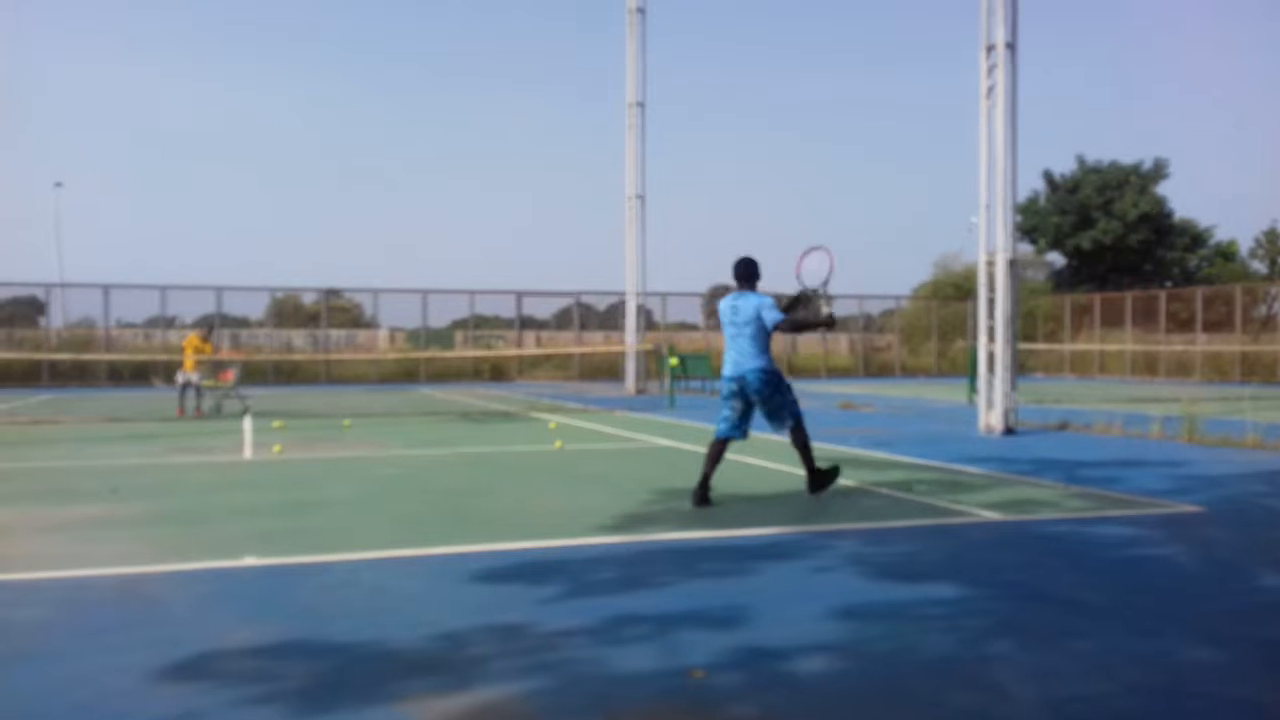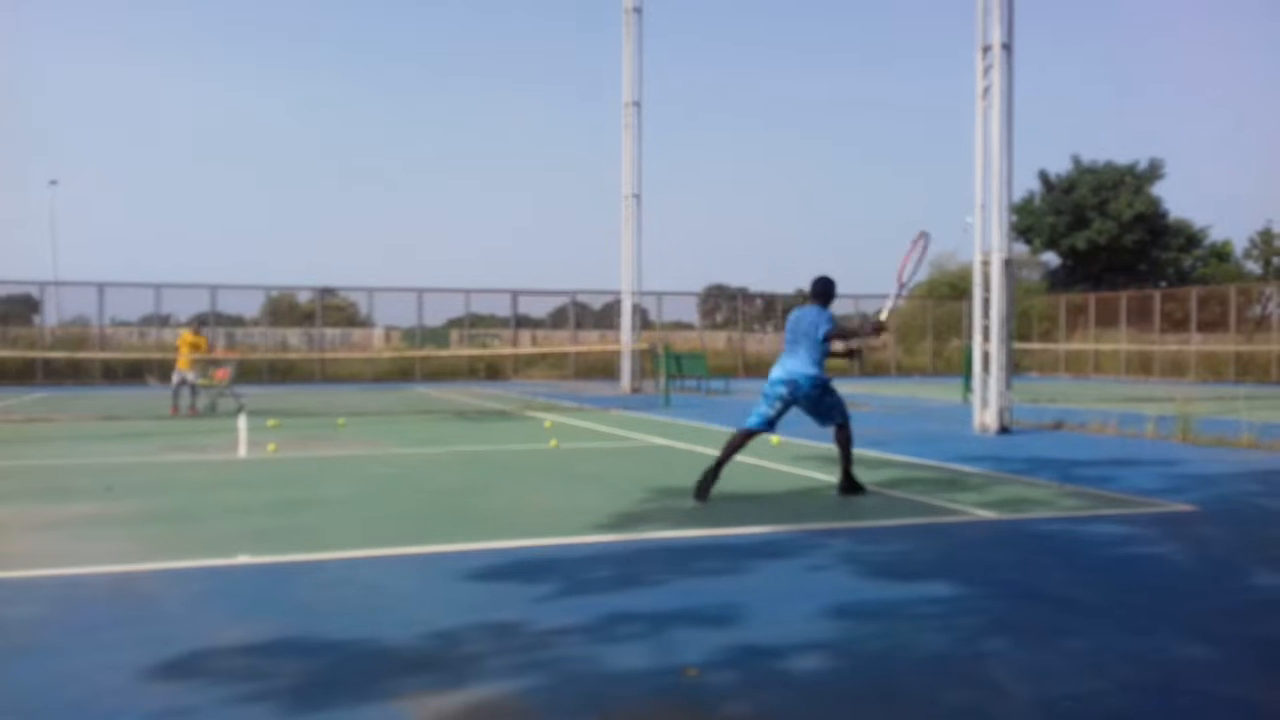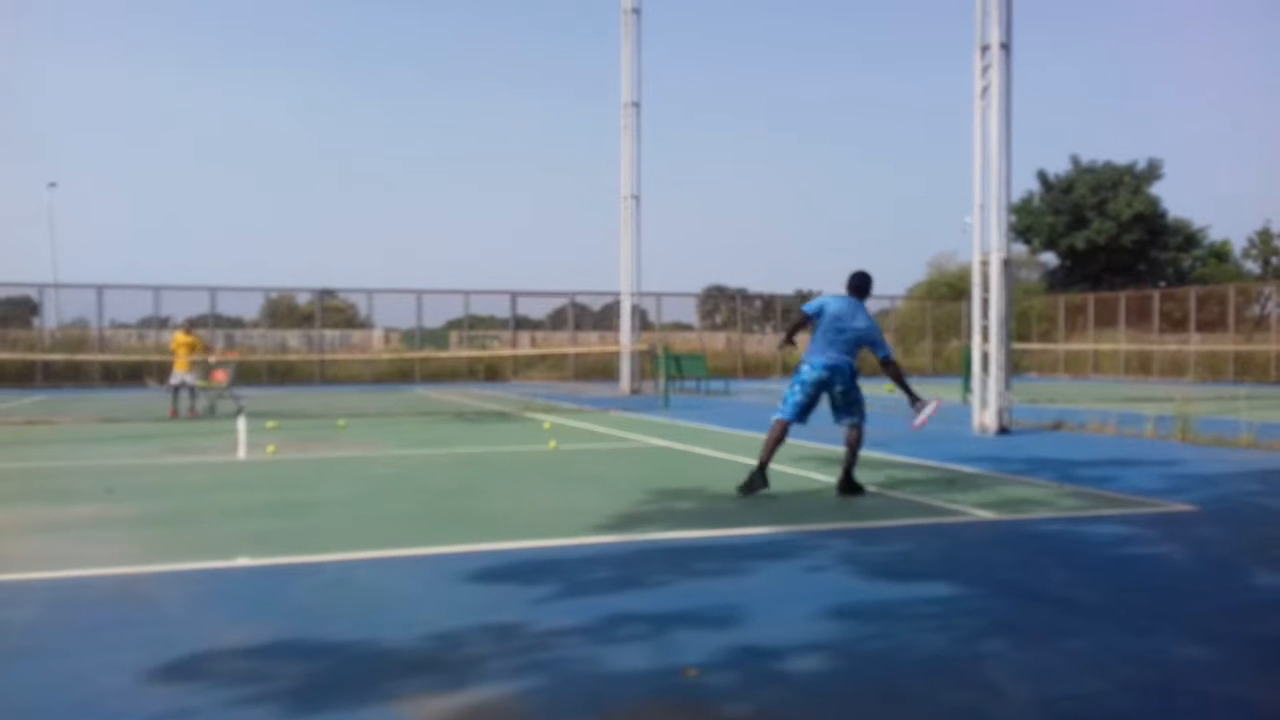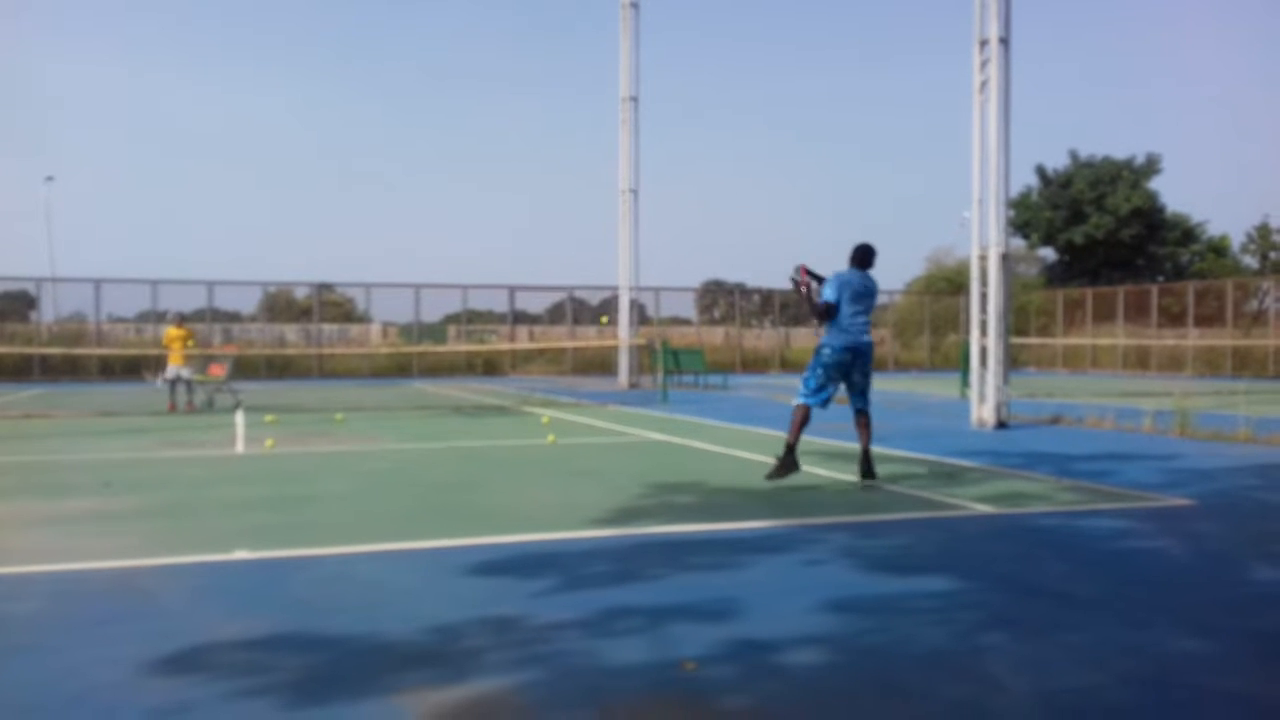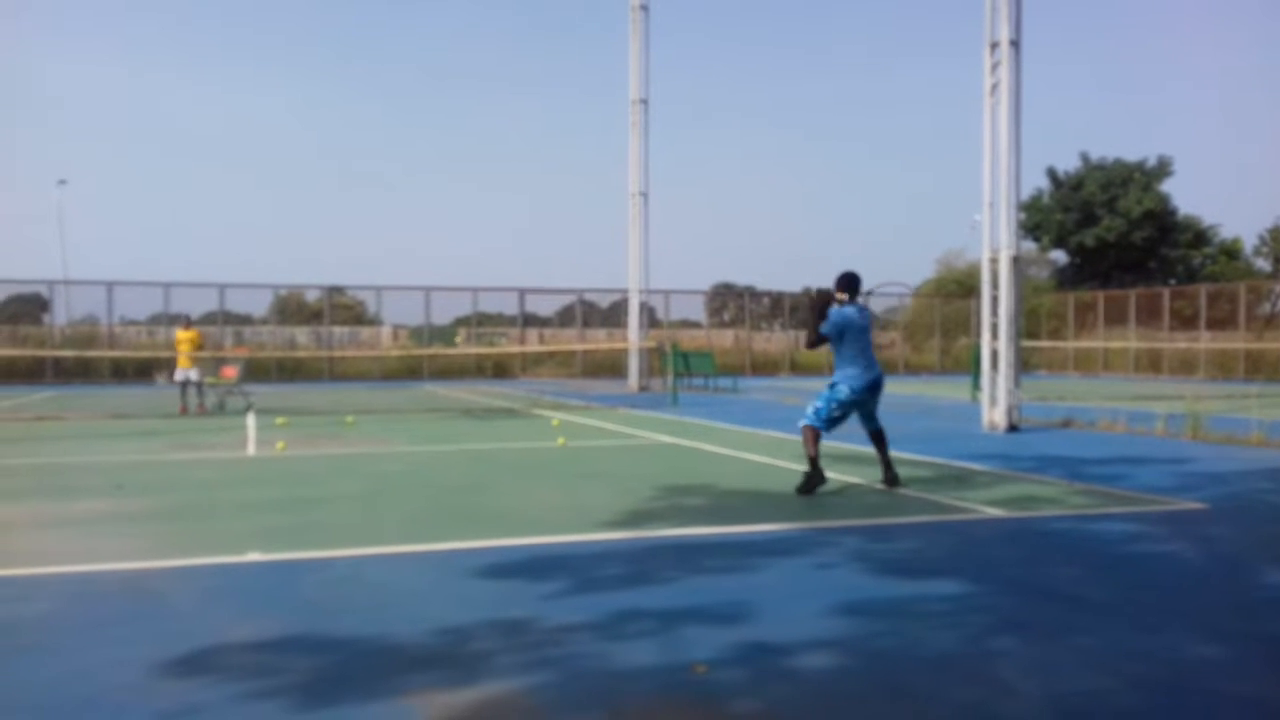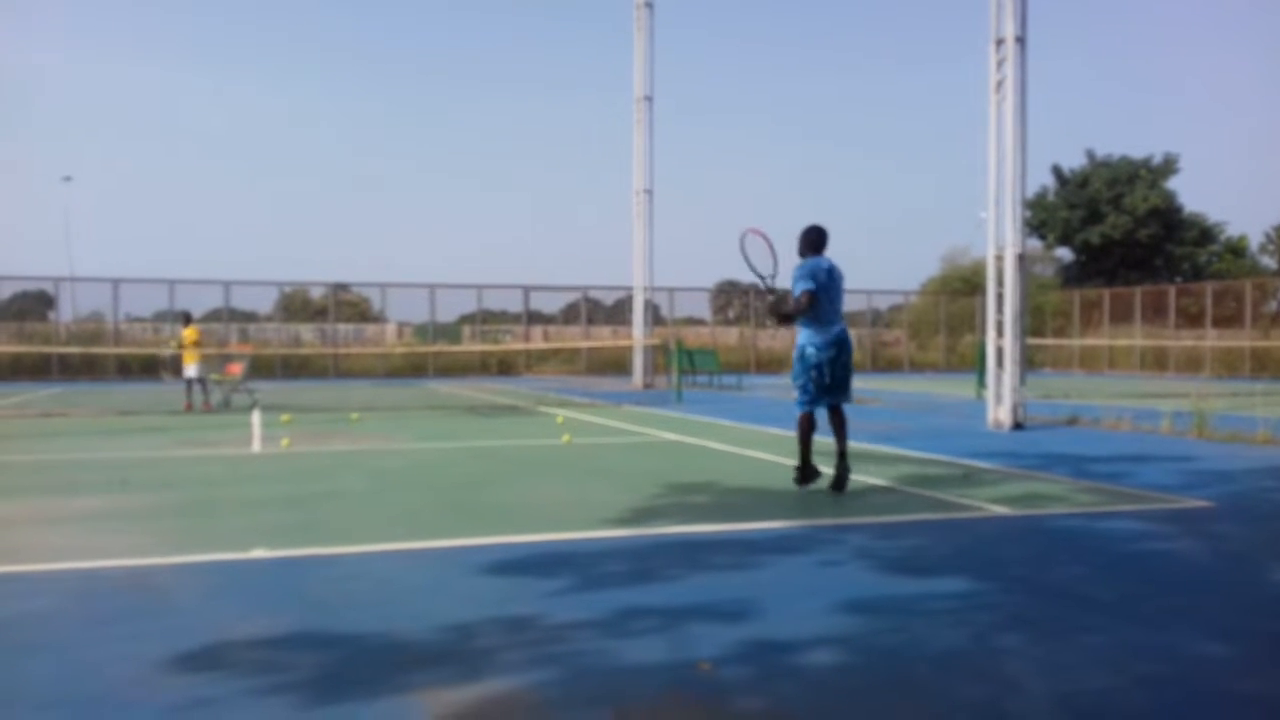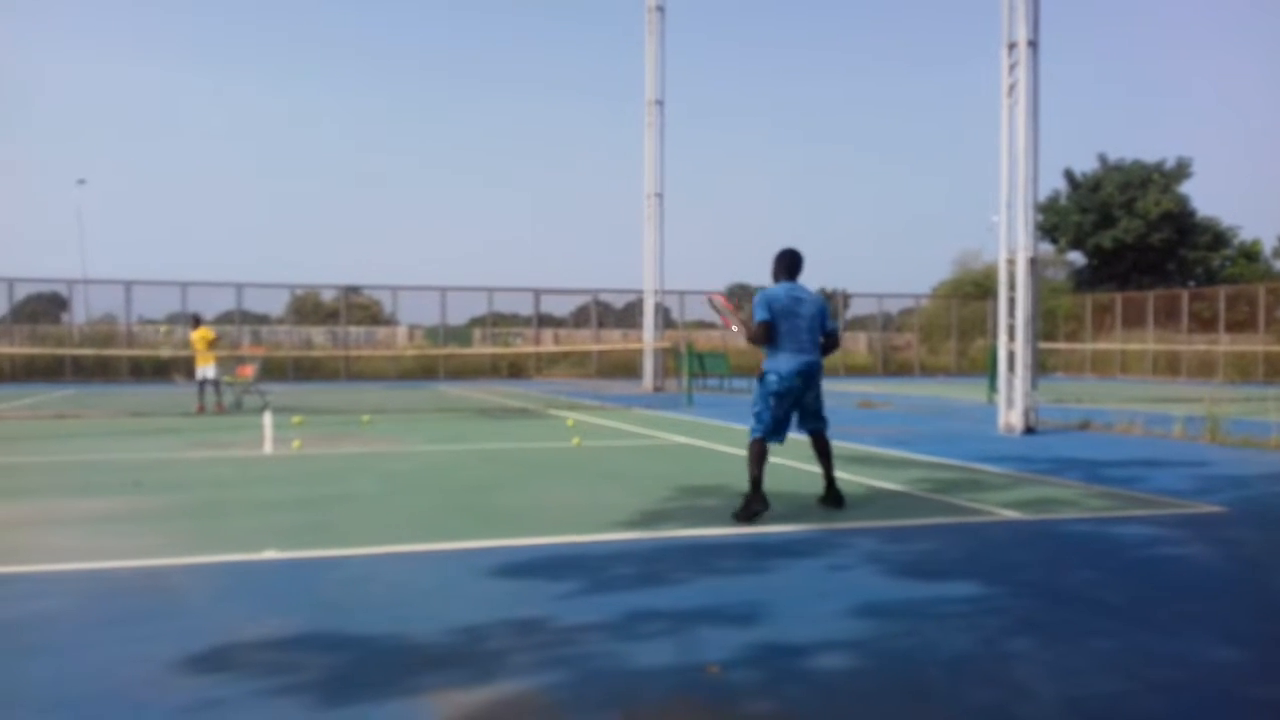
dt=0.3s
person 1, frame 1
left shoulder: (724, 305)
right shoulder: (763, 301)
right elbow: (785, 325)
left wrist: (792, 305)
right wrist: (821, 322)
left hip: (731, 375)
right hip: (760, 373)
left knee: (724, 434)
right knee: (794, 421)
left ankle: (703, 485)
right ankle: (813, 475)
person 1, frame 2
left shoulder: (794, 315)
right shoulder: (823, 316)
right elbow: (832, 334)
left wrist: (840, 353)
right wrist: (864, 332)
left hip: (779, 379)
right hip: (810, 381)
left knee: (749, 429)
right knee: (841, 423)
left ankle: (713, 472)
right ankle: (847, 479)
person 1, frame 3
left shoulder: (826, 300)
right shoulder: (869, 324)
left elbow: (799, 322)
right elbow: (889, 366)
left wrist: (788, 337)
right wrist: (911, 396)
left hip: (812, 365)
right hip: (842, 370)
left knee: (783, 418)
right knee: (853, 423)
left ankle: (761, 471)
right ankle: (846, 478)
person 1, frame 4
left shoulder: (839, 279)
right shoulder: (872, 286)
left elbow: (822, 314)
left wrist: (809, 295)
right wrist: (814, 282)
left hip: (834, 349)
right hip: (862, 349)
left knee: (803, 401)
right knee: (860, 407)
left ankle: (789, 455)
right ankle: (865, 461)
person 1, frame 5
left shoulder: (840, 316)
right shoulder: (862, 312)
left elbow: (811, 343)
left wrist: (815, 311)
right wrist: (823, 308)
left hip: (849, 384)
right hip: (873, 380)
left knee: (810, 423)
right knee: (872, 425)
left ankle: (815, 472)
right ankle: (889, 471)
person 1, frame 6
left shoulder: (804, 269)
right shoulder: (834, 270)
left elbow: (805, 305)
left wrist: (785, 309)
right wrist: (791, 311)
left hip: (814, 345)
right hip: (840, 340)
left knee: (806, 408)
right knee: (835, 405)
left ankle: (806, 467)
right ankle: (842, 464)
person 1, frame 7
left shoulder: (765, 297)
right shoulder: (816, 300)
left elbow: (761, 336)
right elbow: (833, 342)
left wrist: (752, 335)
left hip: (779, 373)
right hip: (810, 370)
left knee: (760, 435)
right knee: (816, 430)
left ankle: (756, 493)
right ankle: (831, 489)
